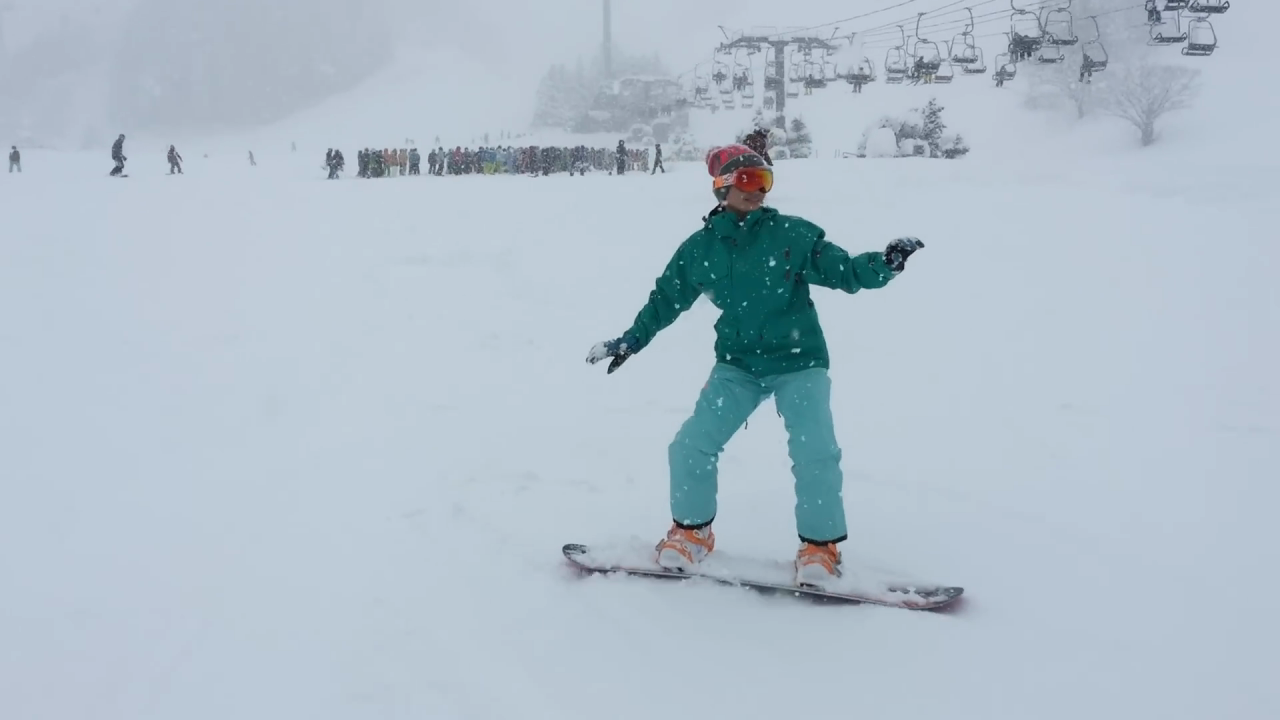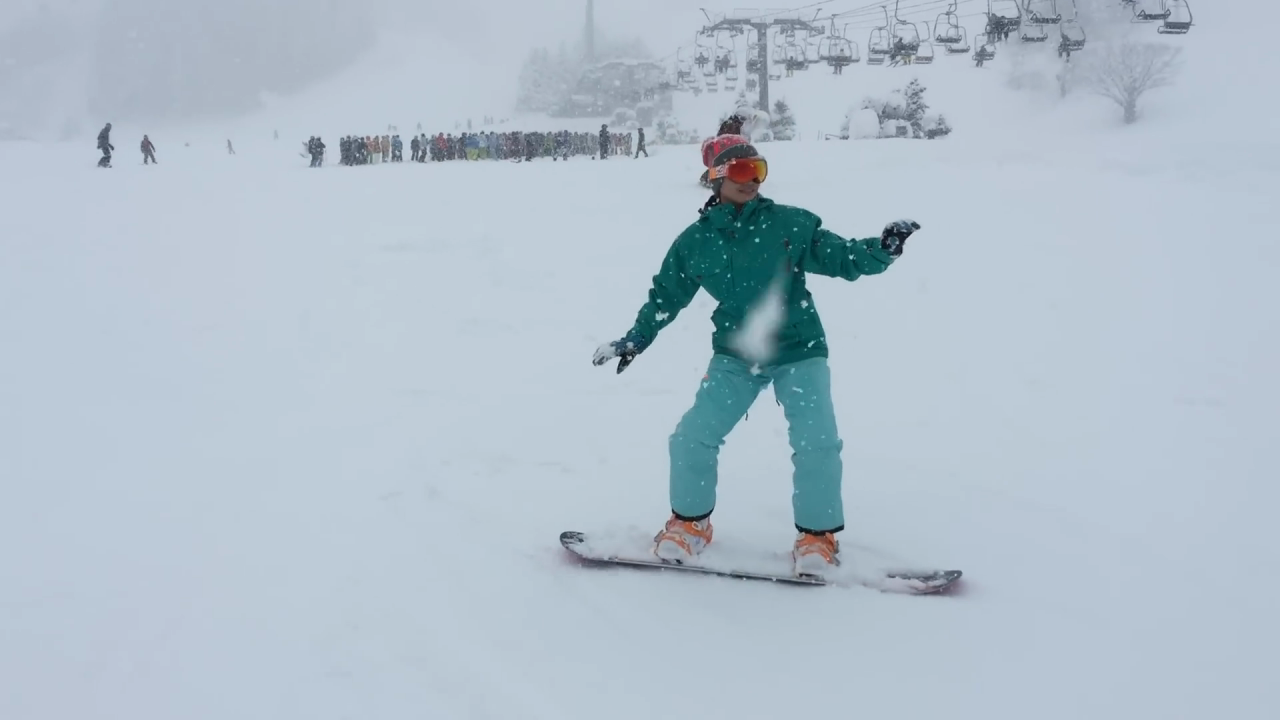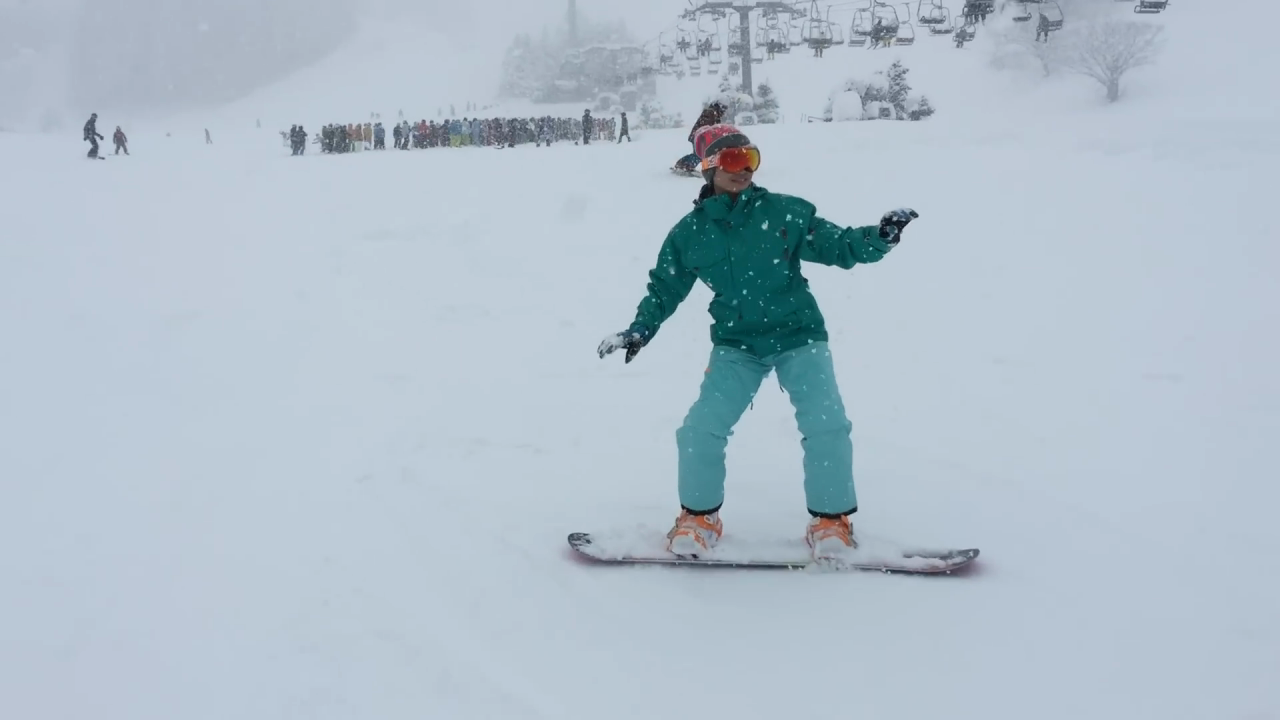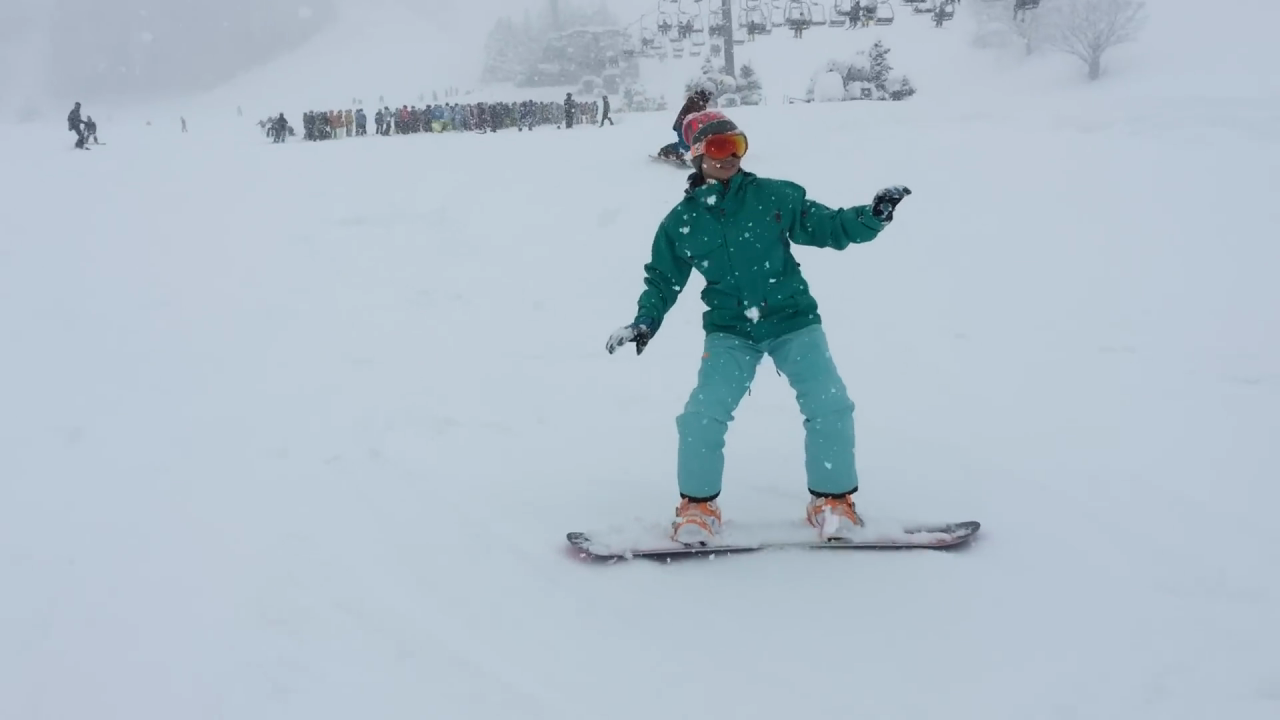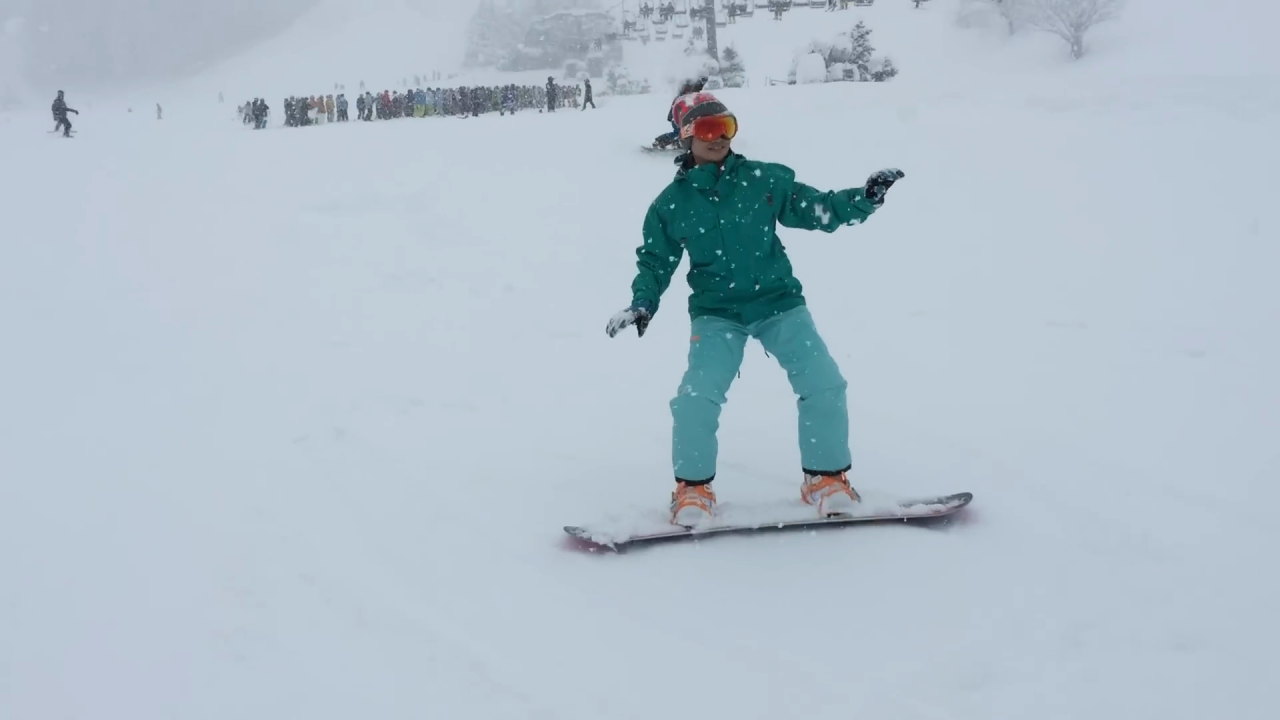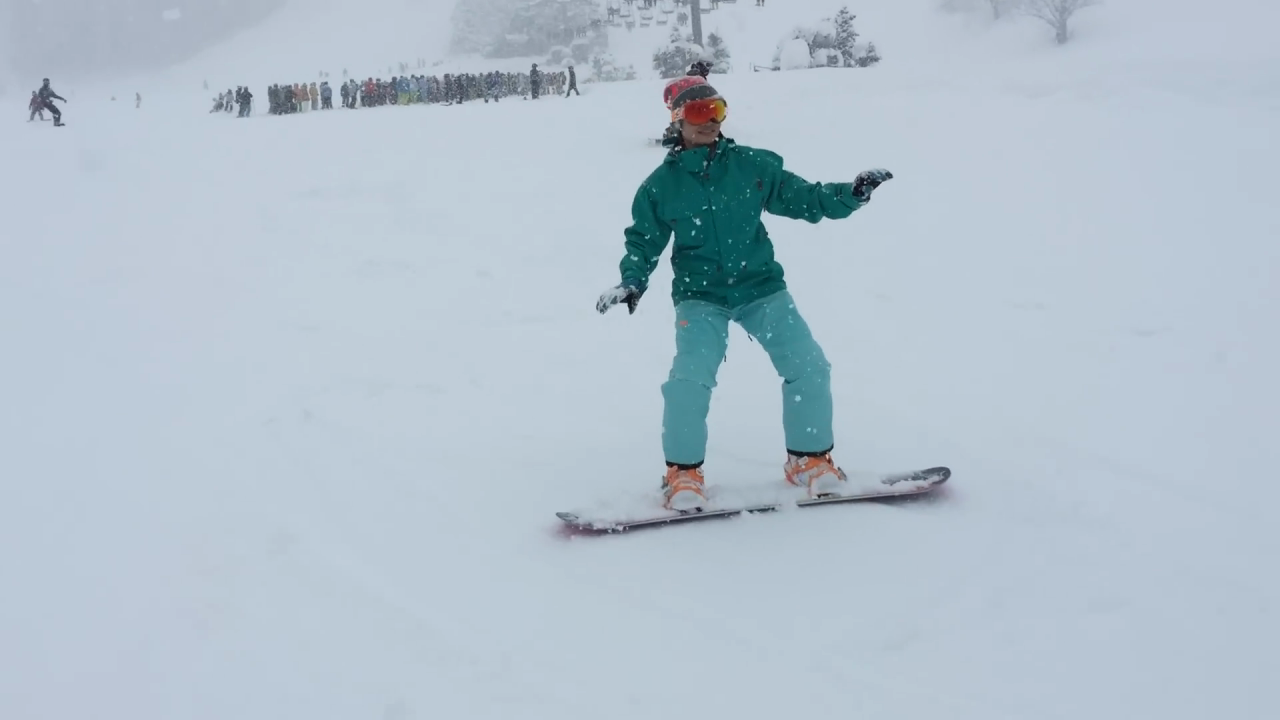
dt=0.2s
person 1, frame 1
left shoulder: (794, 234)
right shoulder: (698, 249)
left elbow: (843, 270)
right elbow: (667, 299)
left wrist: (884, 264)
right wrist: (631, 340)
left hip: (798, 360)
right hip: (737, 364)
left knee: (815, 452)
right knee: (691, 445)
left ankle: (819, 546)
right ankle: (691, 531)
person 1, frame 2
left shoulder: (791, 224)
right shoulder: (694, 241)
left elbow: (840, 257)
right elbow: (666, 295)
left wrist: (882, 249)
right wrist: (637, 338)
left hip: (798, 350)
right hip: (735, 355)
left knee: (816, 441)
right knee: (692, 437)
left ankle: (816, 535)
right ankle: (689, 523)
person 1, frame 3
left shoulder: (786, 212)
right shoulder: (689, 233)
left elbow: (837, 246)
right elbow: (665, 288)
left wrist: (880, 237)
right wrist: (641, 329)
left hip: (798, 336)
right hip: (736, 344)
left knee: (826, 424)
right knee: (701, 429)
left ankle: (829, 518)
right ankle: (698, 517)
person 1, frame 4
left shoulder: (776, 196)
right shoulder: (681, 221)
left elbow: (829, 227)
right elbow: (663, 279)
left wrist: (873, 216)
right wrist: (646, 320)
left hip: (793, 320)
right hip: (730, 330)
left knee: (830, 404)
right knee: (702, 415)
left ankle: (831, 500)
right ankle: (698, 504)
person 1, frame 5
left shoulder: (765, 179)
right shoulder: (671, 203)
left elbow: (818, 210)
right elbow: (655, 262)
left wrist: (864, 199)
right wrist: (643, 303)
left hip: (779, 302)
right hip: (716, 312)
left knee: (823, 382)
right knee: (697, 396)
left ankle: (825, 477)
right ankle: (693, 487)
person 1, frame 6
left shoulder: (754, 164)
right shoulder: (659, 185)
left elbow: (804, 199)
right elbow: (643, 242)
left wrist: (851, 194)
right wrist: (632, 282)
left hip: (761, 286)
right hip: (700, 296)
left knee: (808, 365)
right knee: (689, 380)
left ankle: (809, 459)
right ankle: (683, 472)
